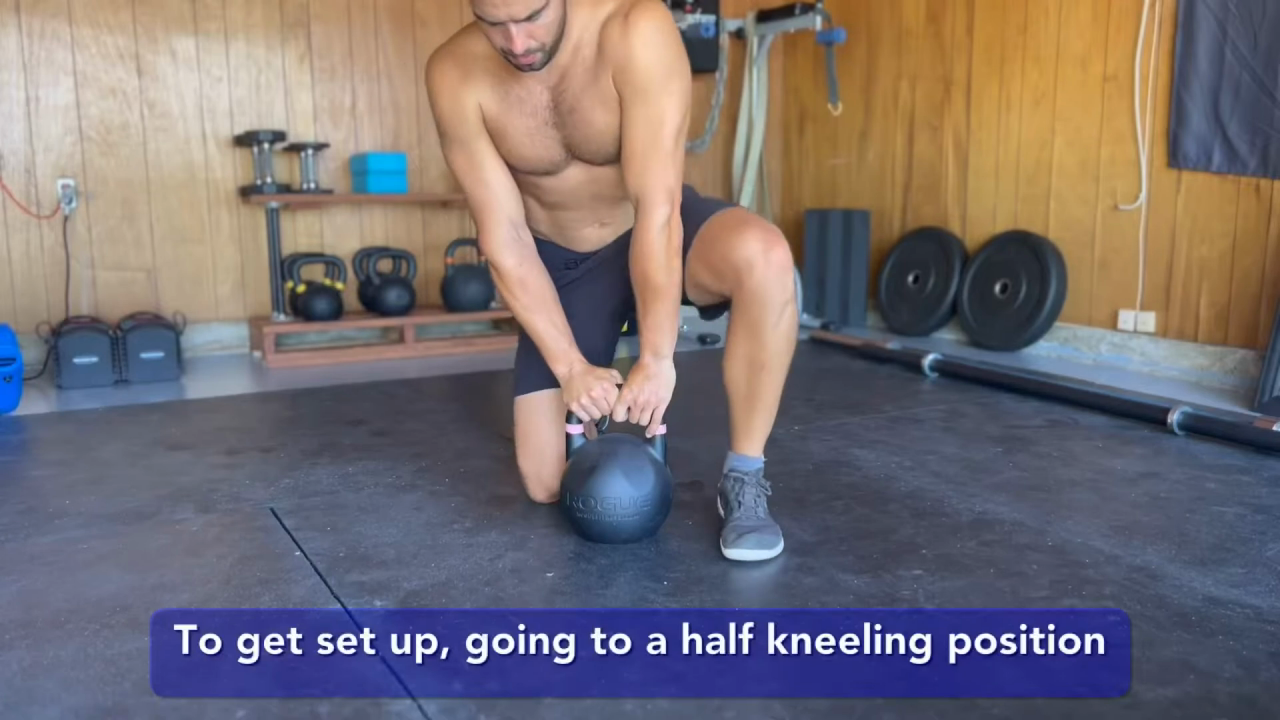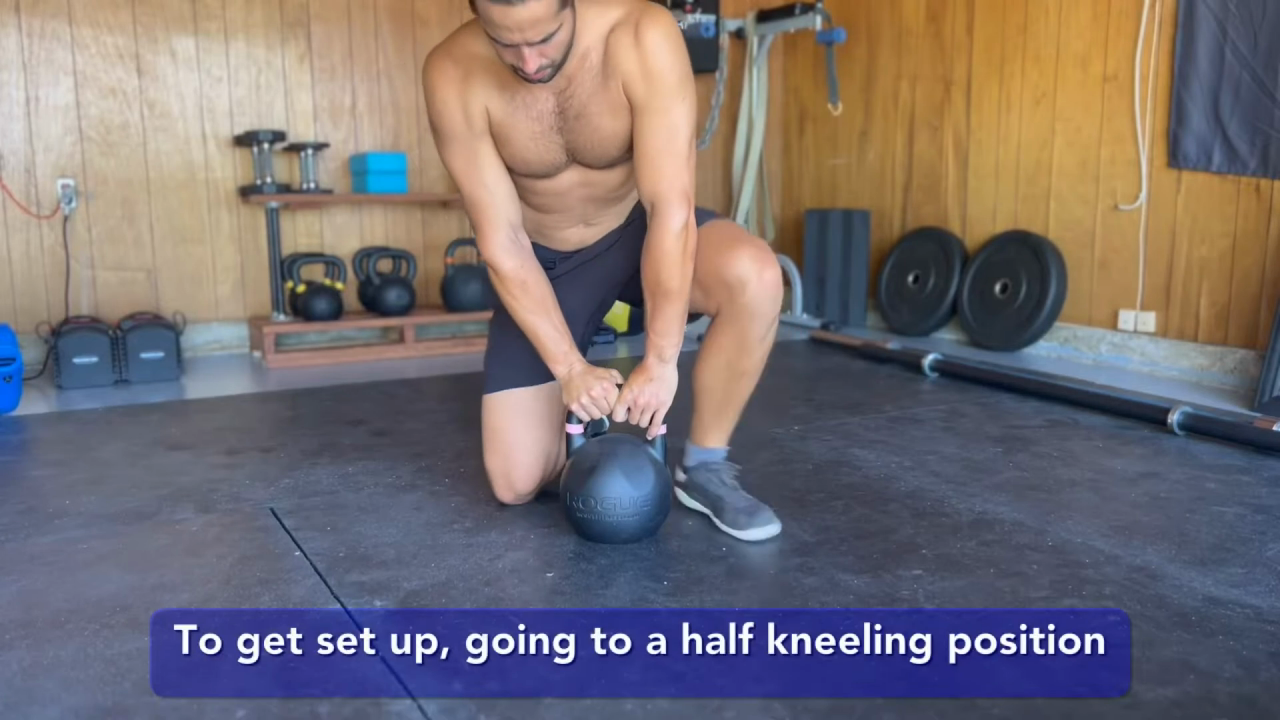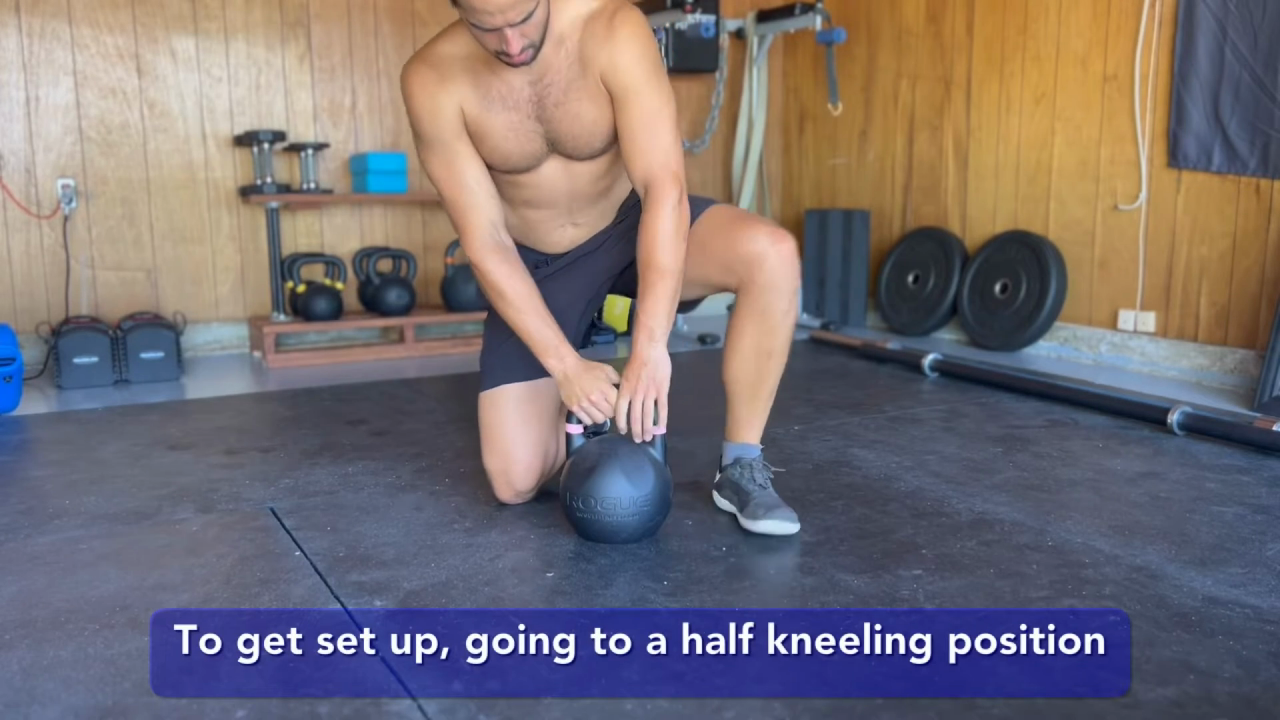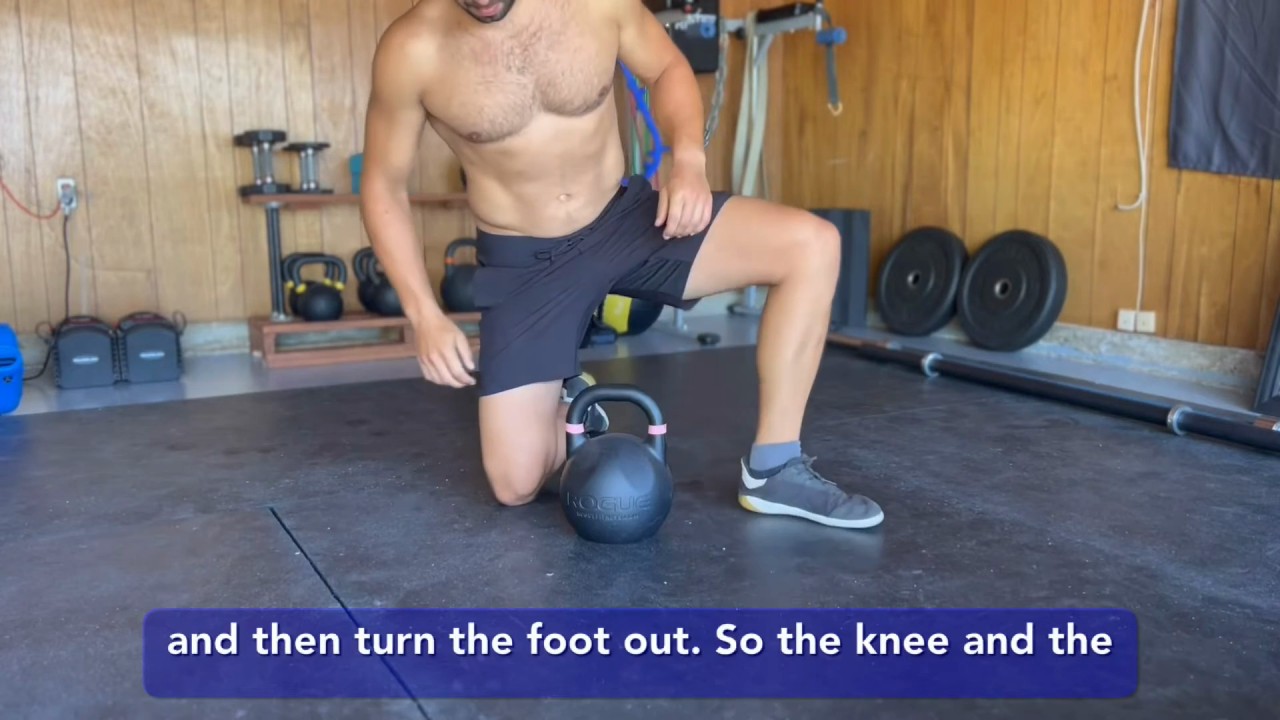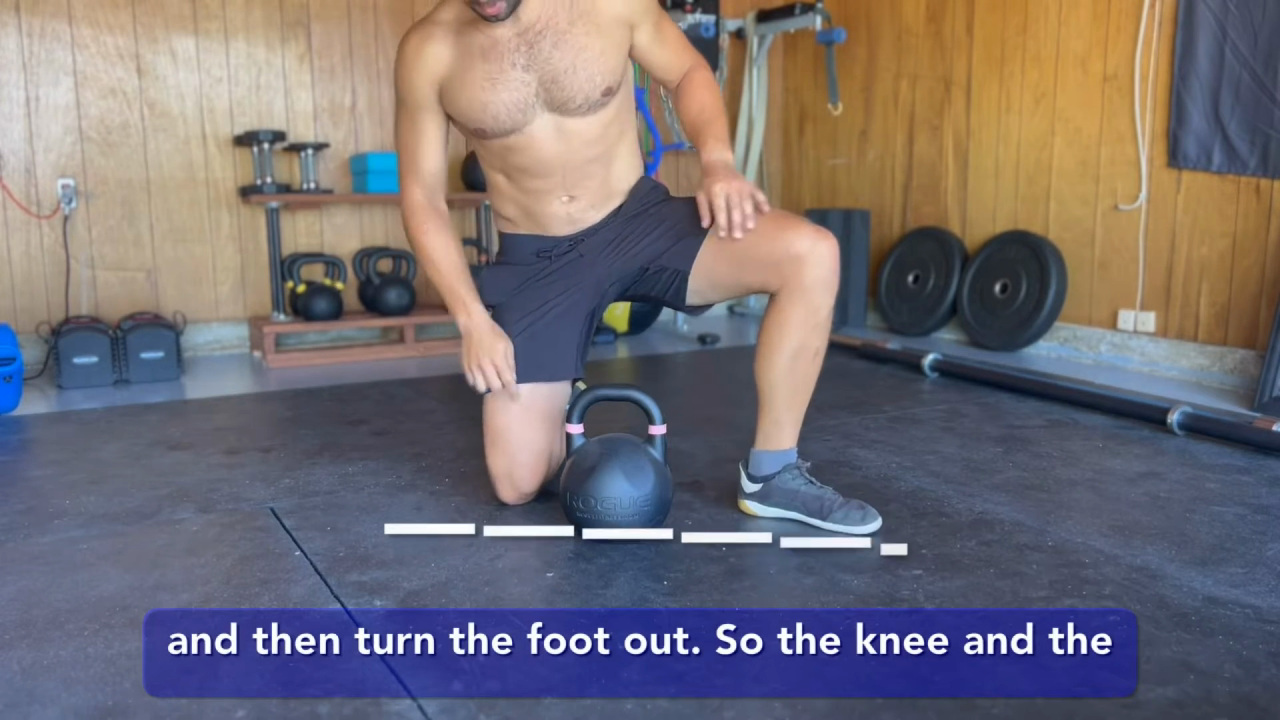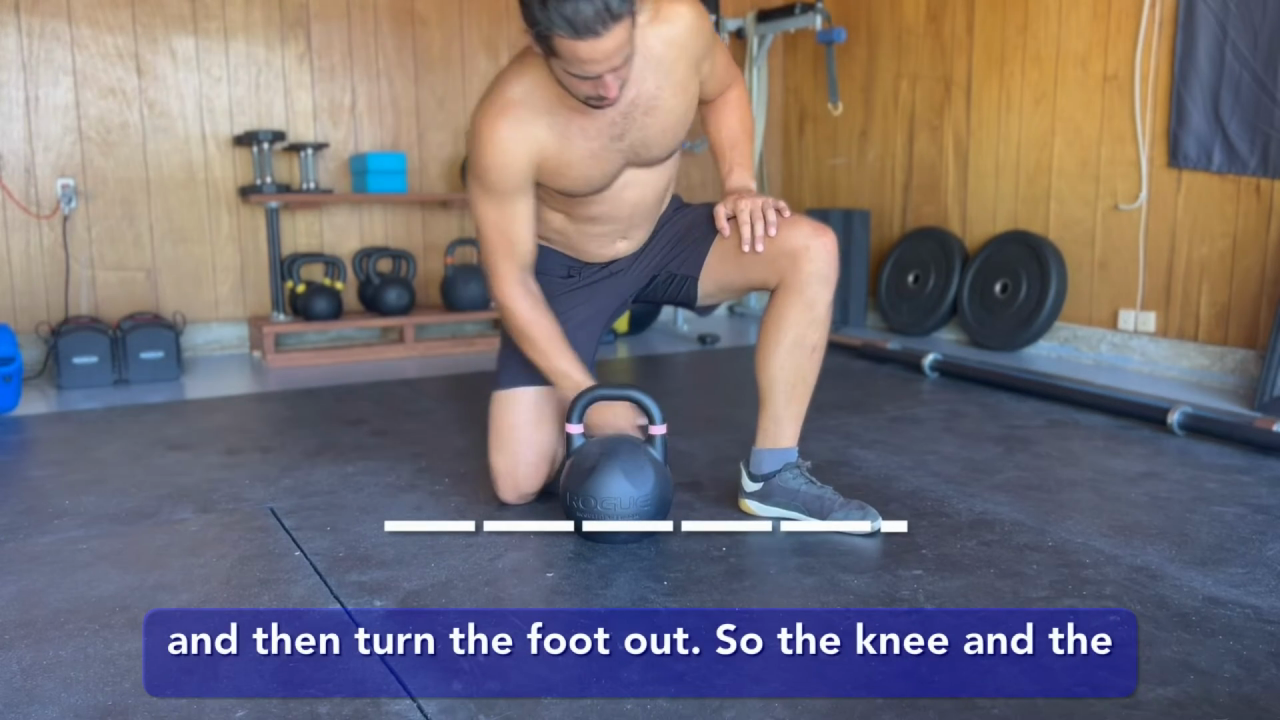
dt=0.7s
person 1, frame 1
right shoulder: (456, 75)
left elbow: (658, 205)
right elbow: (504, 240)
left wrist: (656, 359)
right wrist: (570, 367)
left hip: (659, 230)
right hip: (564, 262)
left knee: (764, 256)
right knee: (549, 484)
left ankle: (743, 477)
right ankle: (611, 420)
person 1, frame 2
right shoulder: (454, 75)
left elbow: (671, 210)
right elbow: (501, 242)
left wrist: (660, 361)
right wrist: (569, 368)
left hip: (641, 230)
right hip: (544, 262)
left knee: (754, 276)
right knee: (517, 484)
left ankle: (702, 463)
right ankle: (591, 426)
person 1, frame 3
right shoulder: (433, 79)
left elbow: (663, 188)
right elbow: (484, 242)
left wrist: (650, 346)
right wrist: (564, 366)
left hip: (631, 225)
right hip: (533, 265)
left knee: (770, 252)
right knee: (515, 483)
left ankle: (742, 465)
right ankle: (583, 409)
person 1, frame 4
right shoulder: (412, 50)
left elbow: (667, 69)
right elbow: (383, 186)
left wrist: (688, 158)
right wrist: (425, 316)
left hip: (626, 217)
right hip: (524, 264)
left knee: (812, 243)
right knee: (516, 486)
left ankle: (772, 469)
right ankle: (563, 403)
person 1, frame 5
right shoulder: (429, 50)
left elbow: (688, 72)
right elbow: (422, 196)
left wrist: (717, 158)
right wrist: (472, 319)
left hip: (639, 221)
right hip: (537, 263)
left knee: (811, 253)
right knee: (517, 484)
left ankle: (771, 473)
right ankle: (559, 406)
person 1, frame 6
right shoulder: (506, 123)
left elbow: (724, 91)
right elbow: (508, 280)
left wrist: (740, 185)
right wrist: (588, 396)
left hip: (663, 234)
right hip: (563, 269)
left knee: (811, 247)
right knee: (518, 483)
left ankle: (771, 473)
right ankle: (571, 424)
